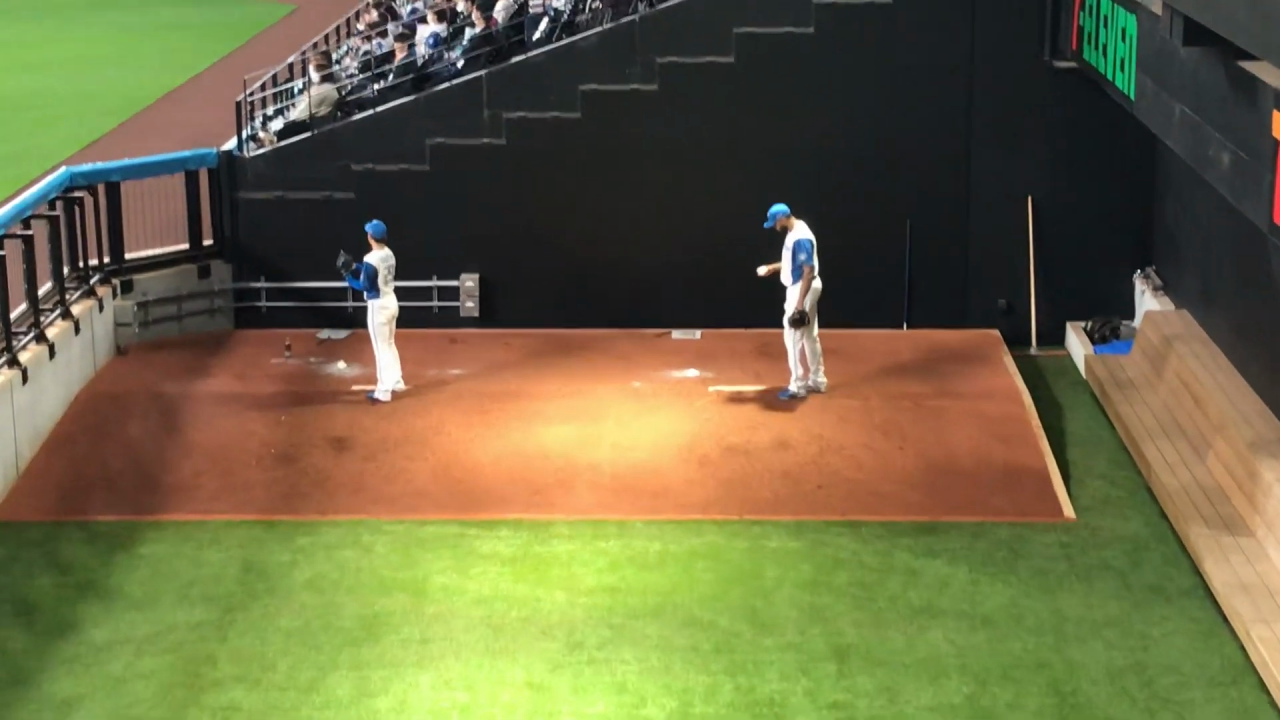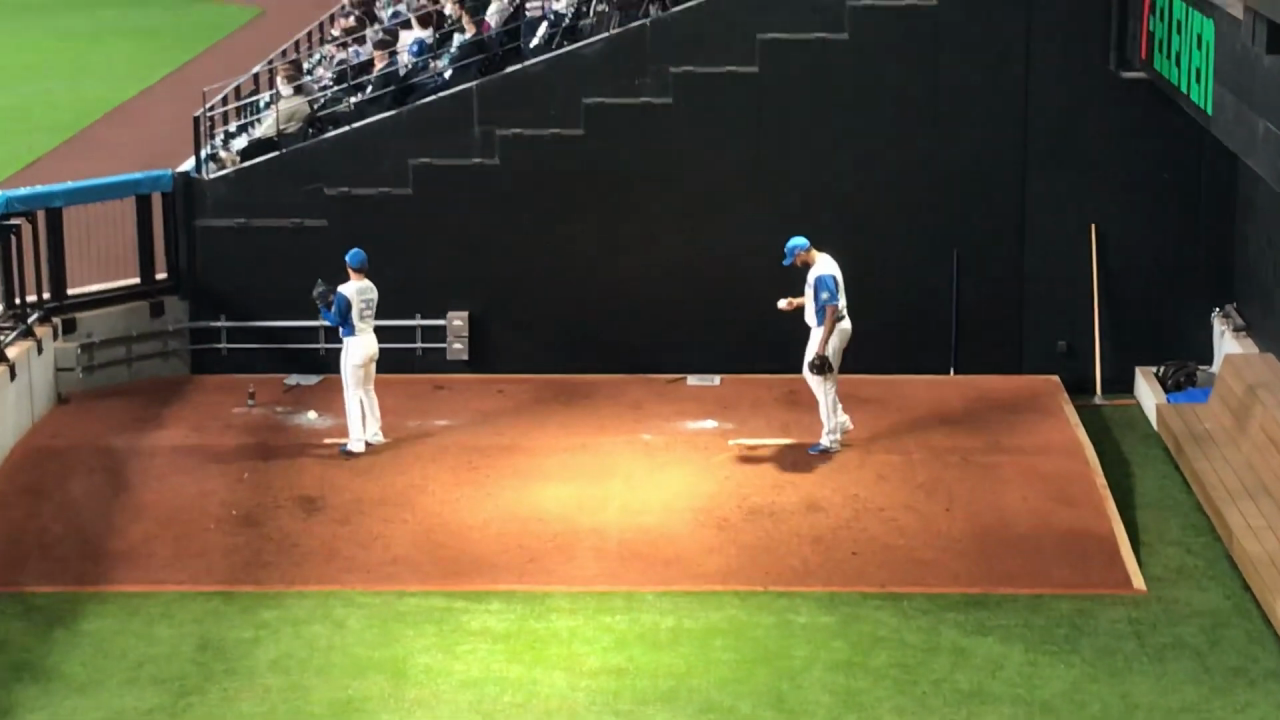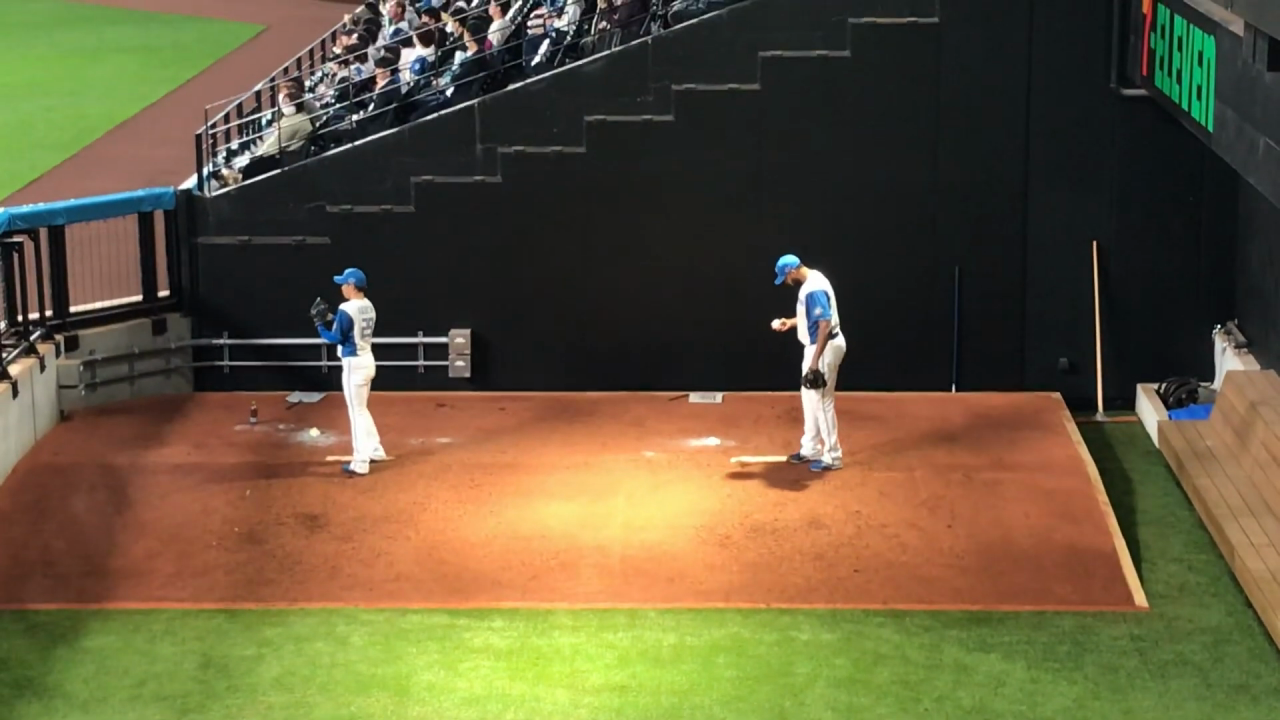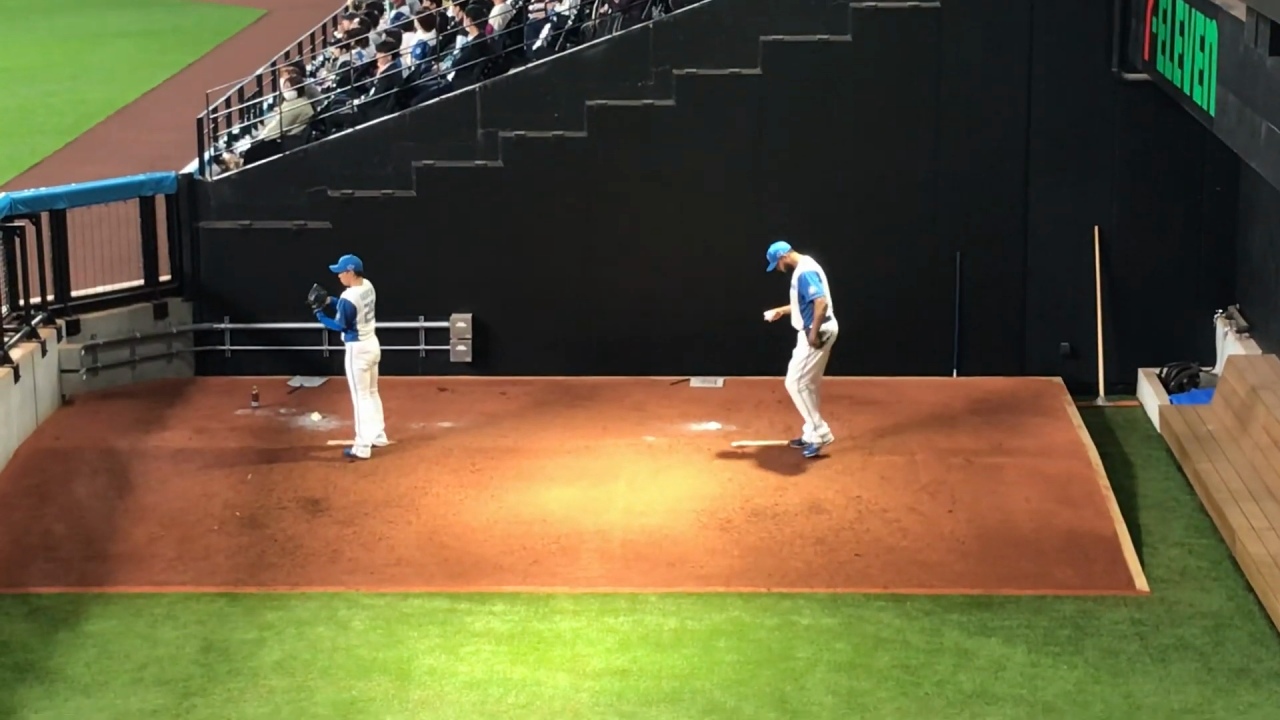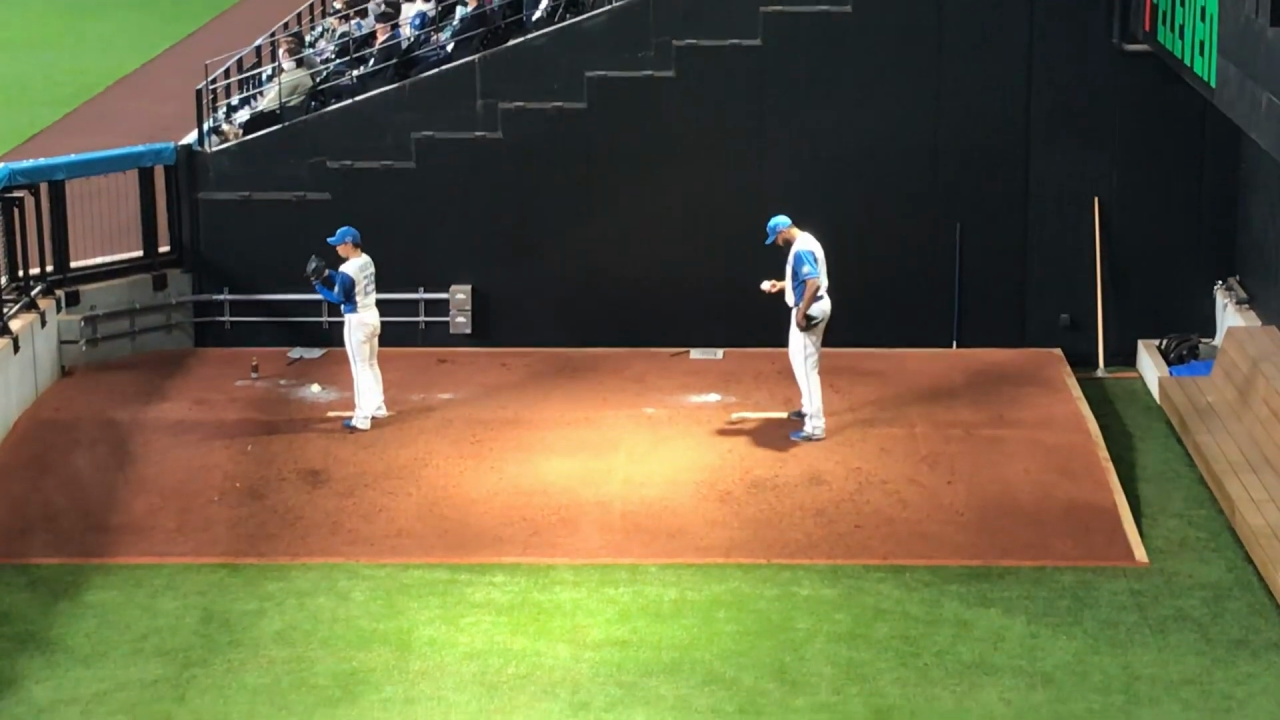
dt=0.4s
person 1, frame 1
left shoulder: (800, 237)
right shoulder: (794, 232)
left elbow: (808, 271)
left wrist: (800, 302)
right wrist: (773, 267)
left hip: (802, 289)
right hip: (799, 288)
left knee: (793, 335)
right knee: (809, 335)
left ankle: (798, 386)
right ankle: (817, 381)
person 1, frame 2
left shoulder: (823, 273)
right shoulder: (820, 263)
left elbow: (832, 311)
left wrist: (822, 346)
right wrist: (798, 301)
left hip: (831, 330)
right hip: (822, 328)
left knee: (824, 382)
right knee: (810, 373)
left ankle: (831, 440)
right ankle: (839, 421)
person 1, frame 3
left shoulder: (814, 289)
right shoulder: (811, 281)
left elbow: (825, 325)
left wrist: (815, 360)
right wrist: (791, 322)
left hip: (825, 348)
right hip: (816, 346)
left knee: (822, 401)
right knee: (809, 398)
left ankle: (832, 457)
right ankle: (811, 449)
person 1, frame 4
left shoulder: (805, 272)
right shoulder: (802, 269)
left elbow: (821, 302)
left wrist: (814, 333)
right wrist: (782, 311)
left hip: (819, 331)
right hip: (812, 331)
left knee: (795, 382)
right knee: (808, 384)
left ankle: (820, 432)
right ankle: (811, 434)
person 1, frame 5
left shoulder: (801, 249)
right shoulder: (804, 243)
left elbow: (813, 283)
left wrist: (802, 313)
right wrist: (781, 284)
left hip: (810, 309)
right hip: (811, 308)
left knee: (807, 366)
right knee: (798, 358)
right ankle: (809, 408)
person 2, frame 1
left shoulder: (371, 259)
right shoulder: (389, 254)
left elbow: (365, 286)
left wrist: (348, 277)
right wrist: (356, 268)
left hip: (378, 305)
right hip: (390, 301)
left knee: (381, 348)
right knee: (389, 344)
left ankle: (383, 392)
right ankle: (396, 382)
person 2, frame 2
left shoulder: (345, 290)
right shoulder: (371, 288)
left elbow: (336, 320)
left wrist: (324, 308)
right wrist: (335, 301)
left hip: (354, 344)
right hip: (370, 341)
left knee: (352, 394)
right knee: (368, 391)
left ankle: (356, 442)
right ankle: (374, 435)
person 2, frame 3
left shoulder: (346, 309)
right shoulder: (369, 306)
left elbow: (336, 338)
left wrist: (320, 326)
right wrist: (333, 319)
left hip: (354, 364)
right hip: (367, 361)
left knee: (356, 413)
right knee: (361, 409)
left ankle: (360, 463)
right ankle: (375, 450)
person 2, frame 4
left shoulder: (348, 297)
right shoulder: (368, 286)
left elbow: (340, 325)
left wrist: (320, 314)
right wrist: (330, 302)
left hip: (357, 349)
right hip: (372, 344)
left knee: (360, 397)
right knee: (371, 393)
left ankle: (362, 447)
right ankle: (378, 436)
person 2, frame 5
left shoulder: (347, 270)
right shoulder: (367, 260)
left elbow: (339, 298)
left wrist: (319, 286)
right wrist: (329, 274)
left hip: (357, 321)
right hip: (372, 316)
left knee: (360, 369)
right knee: (371, 365)
left ankle: (362, 419)
right ankle: (378, 407)
